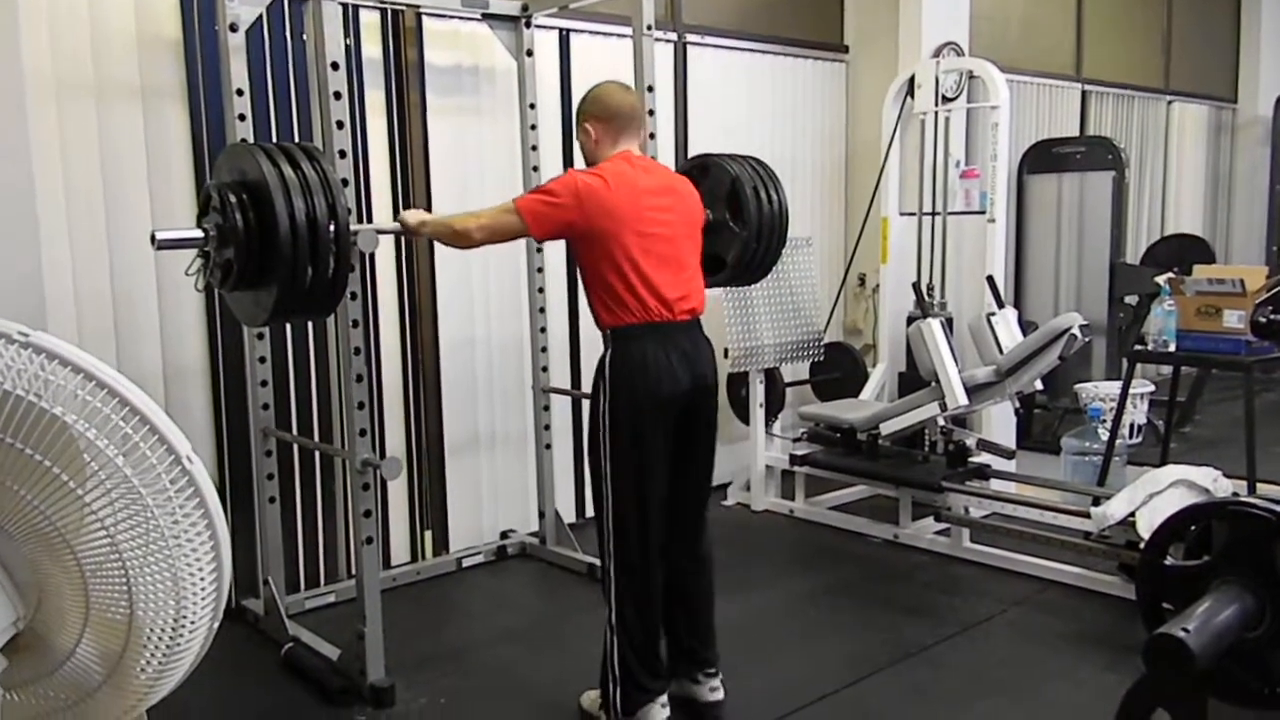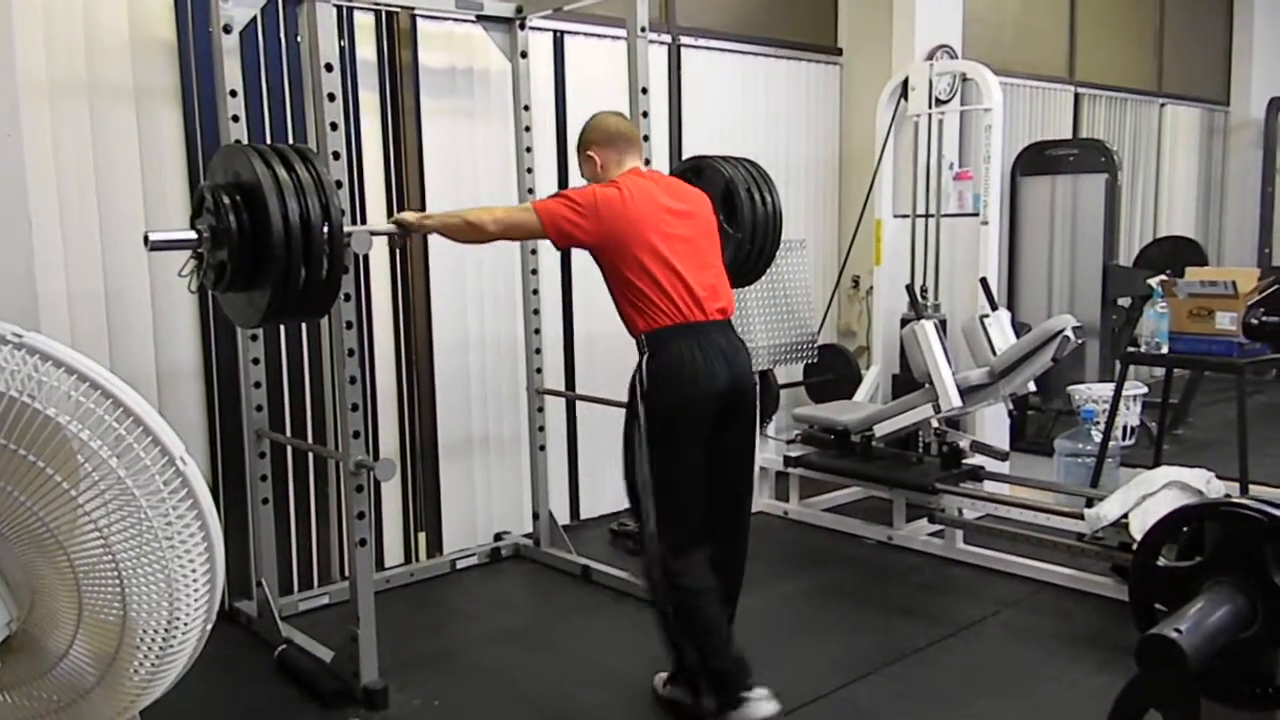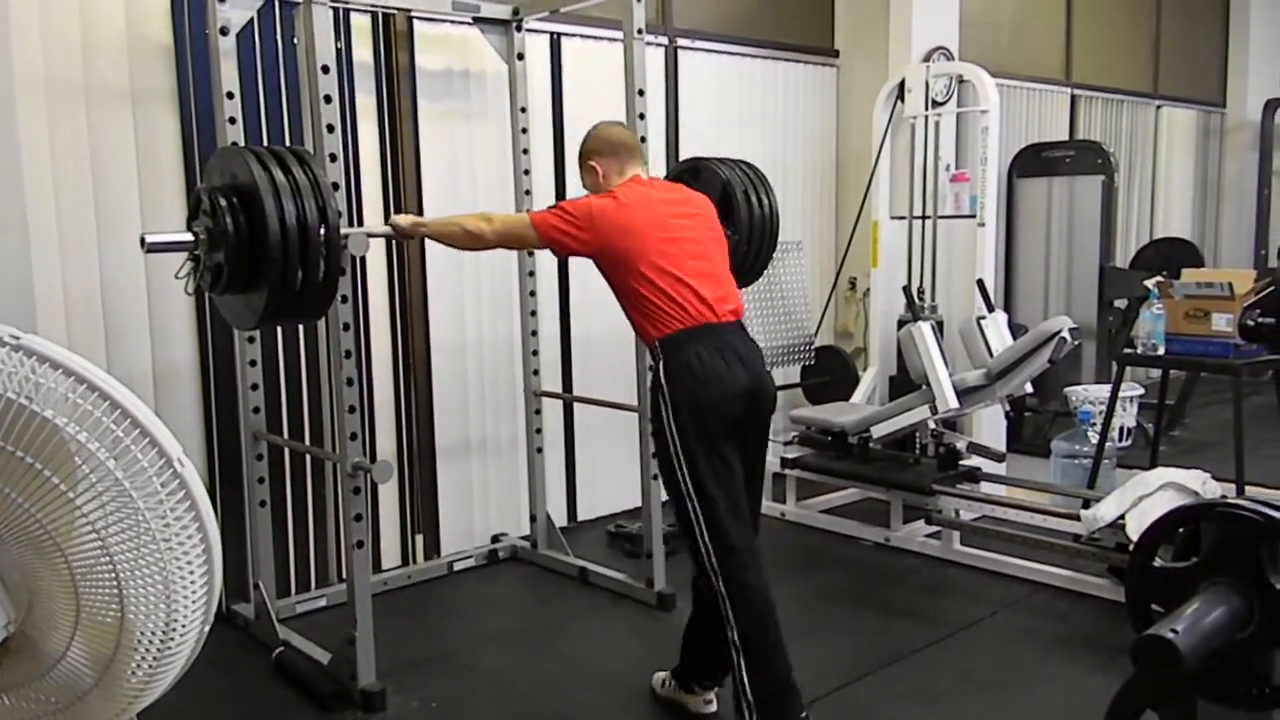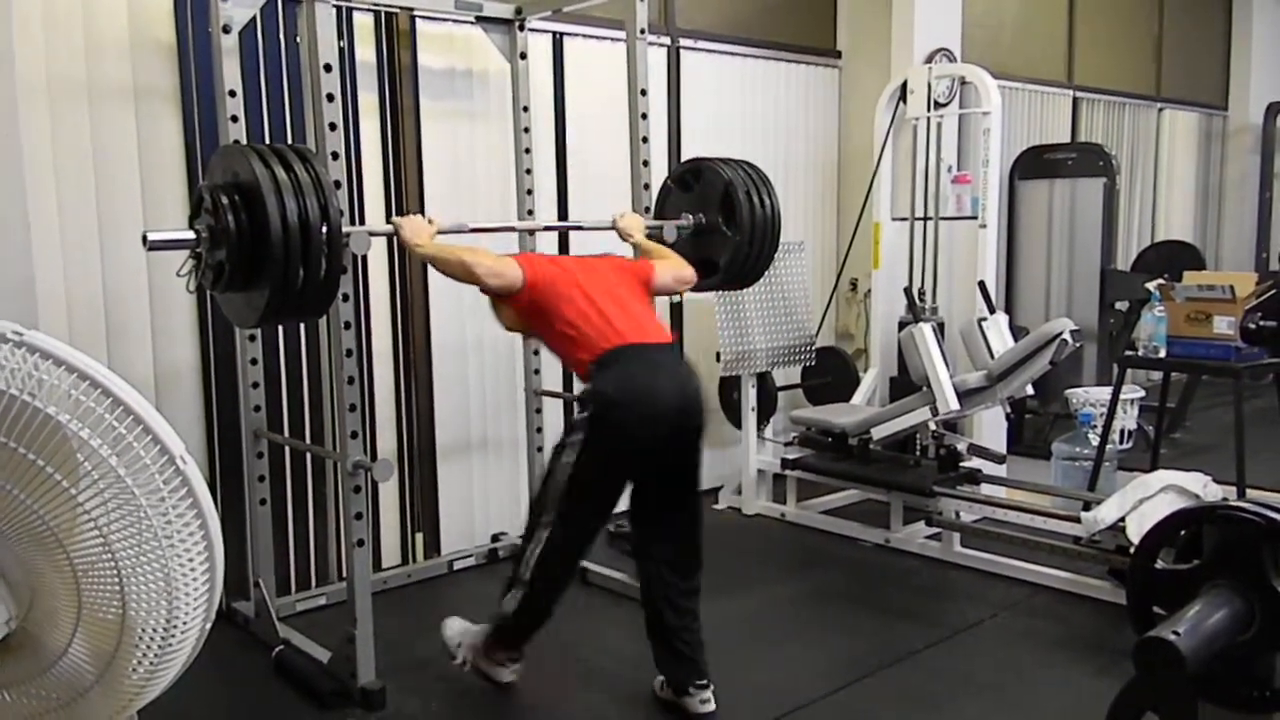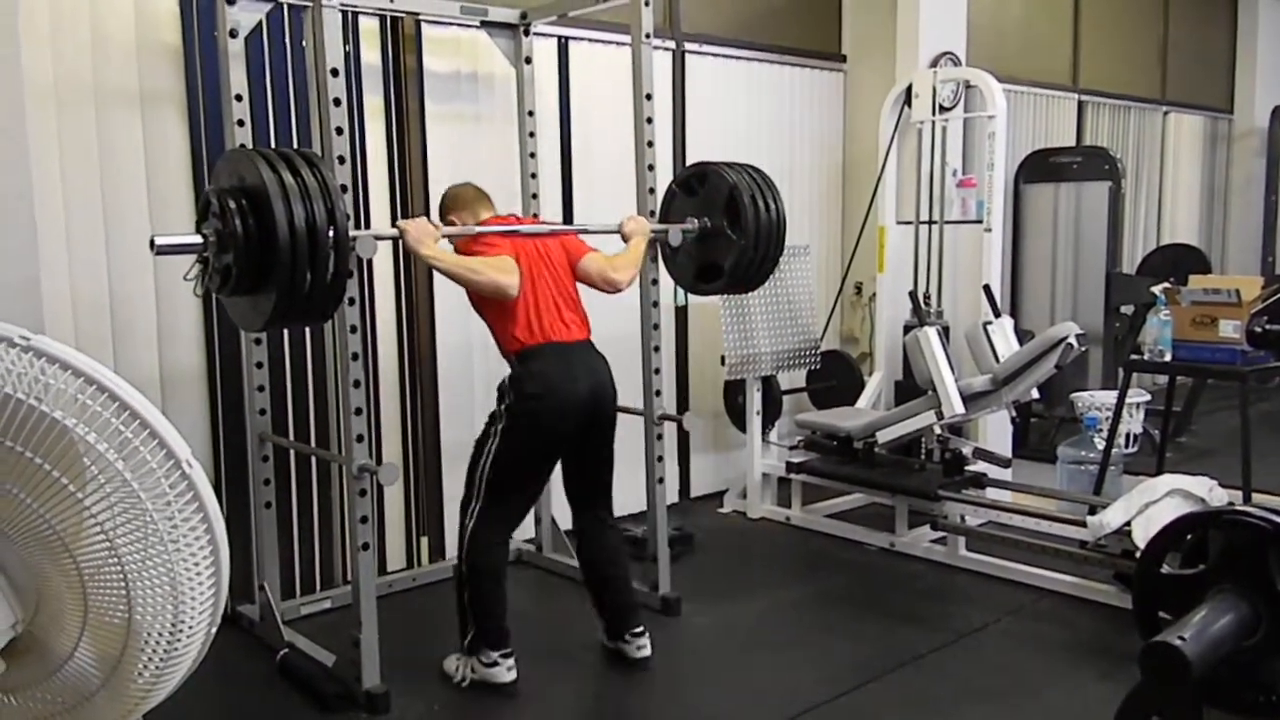
dt=0.5s
person 1, frame 1
left shoulder: (584, 191)
right shoulder: (683, 190)
left elbow: (476, 230)
left wrist: (422, 224)
left hip: (639, 364)
right hip: (696, 355)
left knee: (631, 535)
right knee: (686, 527)
person 1, frame 2
left shoulder: (600, 203)
right shoulder: (694, 197)
left elbow: (490, 224)
left wrist: (422, 222)
left hip: (675, 367)
right hip: (731, 356)
left knee: (672, 545)
right knee: (722, 532)
person 1, frame 3
left shoulder: (600, 212)
right shoulder: (695, 201)
left elbow: (485, 232)
left wrist: (418, 226)
left hip: (693, 374)
right hip: (748, 363)
left knee: (724, 554)
right knee: (729, 538)
person 1, frame 4
left shoulder: (528, 278)
right shoulder: (607, 265)
left elbow: (487, 272)
right elbow: (684, 275)
left wrist: (419, 241)
right wrist: (639, 236)
left hip: (624, 392)
right hip: (681, 384)
left knee: (560, 528)
right knee: (671, 541)
left ankle: (498, 650)
person 1, frame 5
left shoulder: (477, 241)
right shoulder: (554, 234)
left elbow: (506, 285)
right elbow: (616, 277)
left wrist: (428, 249)
right wrist: (638, 238)
left hip: (543, 383)
right hip: (596, 374)
left knee: (486, 516)
right knee: (593, 508)
left ankle: (490, 653)
right ankle: (627, 630)
